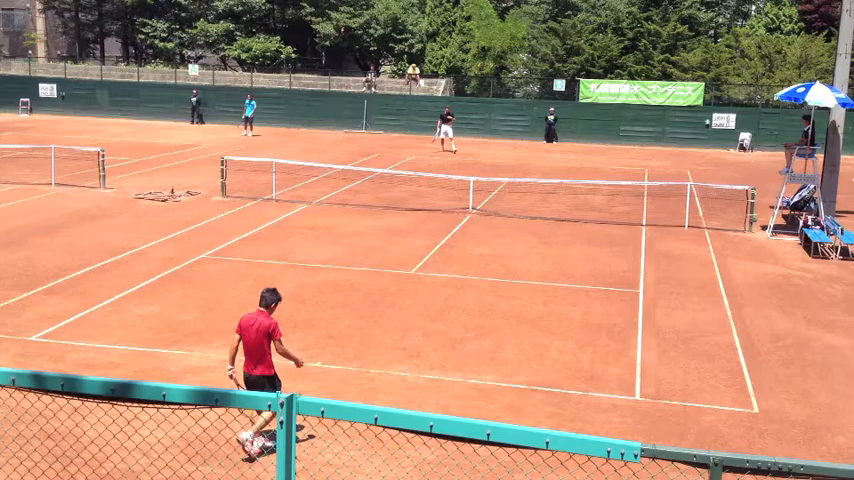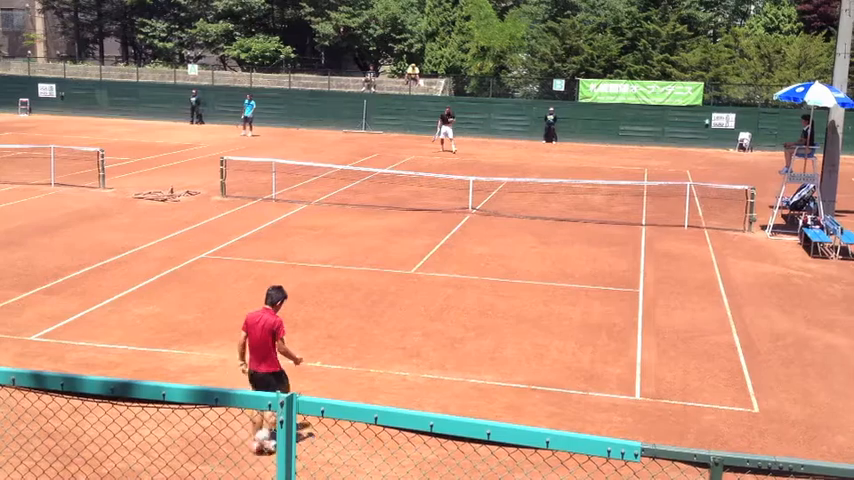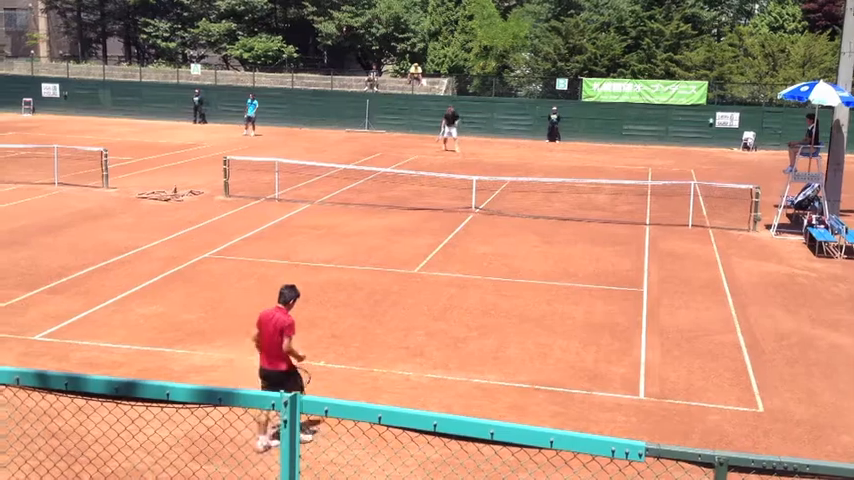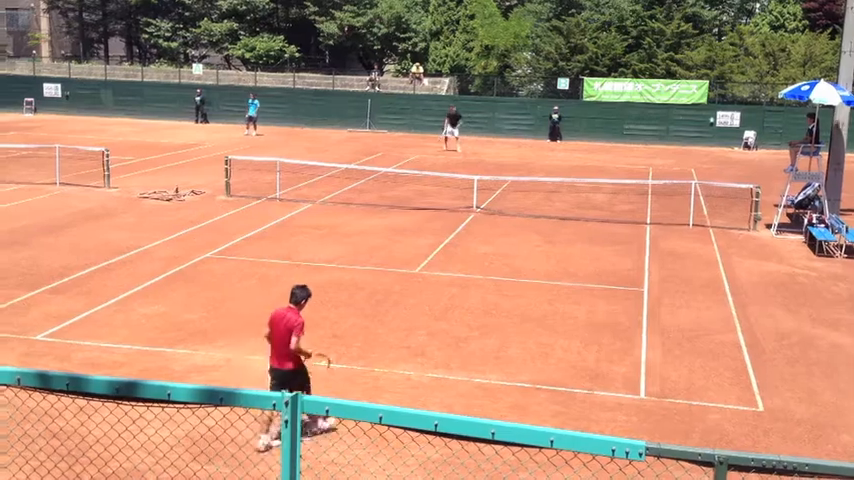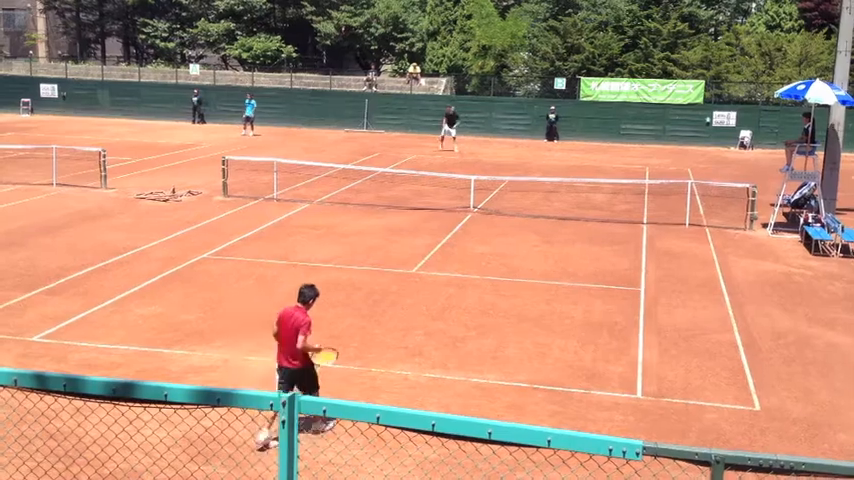
dt=0.1s
person 1, frame 1
left shoulder: (244, 319)
right shoulder: (271, 324)
left elbow: (234, 345)
right elbow: (280, 349)
left wrist: (231, 366)
right wrist: (296, 360)
left hip: (248, 373)
right hip: (265, 374)
left ankle: (257, 441)
right ankle: (248, 435)
person 1, frame 2
left shoulder: (250, 317)
right shoulder: (276, 321)
left elbow: (241, 342)
right elbow: (281, 348)
left wrist: (242, 361)
right wrist: (295, 358)
left hip: (253, 370)
right hip: (271, 371)
left ankle: (258, 441)
right ankle: (264, 434)
person 1, frame 3
left shoulder: (264, 314)
right shoulder: (287, 320)
left elbow: (256, 338)
right elbow: (286, 348)
right wrist: (298, 356)
left hip: (265, 367)
right hip: (283, 368)
left ankle: (262, 440)
right ankle: (298, 432)
person 1, frame 4
left shoulder: (276, 313)
right shoulder: (297, 320)
left elbow: (268, 335)
right elbow: (294, 347)
right wrist: (307, 353)
left hip: (275, 366)
right hip: (292, 367)
right knee: (306, 395)
left ankle: (264, 439)
right ankle: (315, 424)
person 1, frame 5
left shoulder: (284, 312)
right shoulder: (305, 320)
left elbow: (275, 334)
right elbow: (300, 346)
right wrist: (315, 348)
left hip: (283, 365)
right hip: (300, 366)
right knee: (313, 395)
left ankle: (264, 435)
right ankle: (318, 424)
